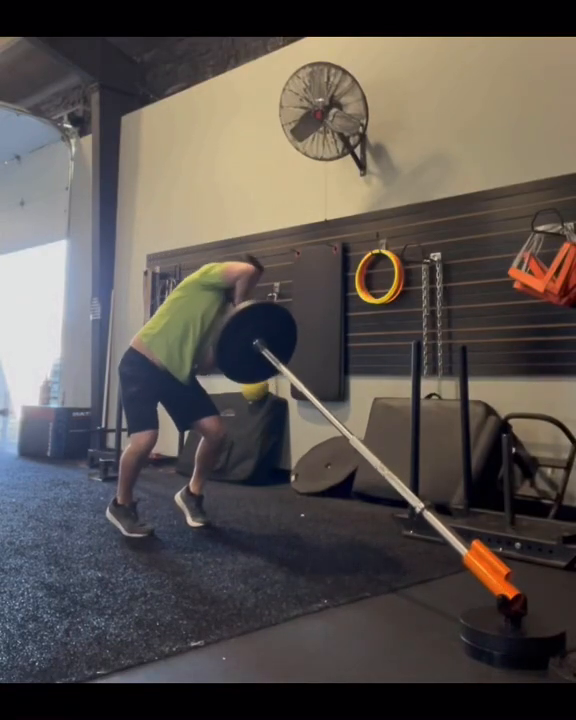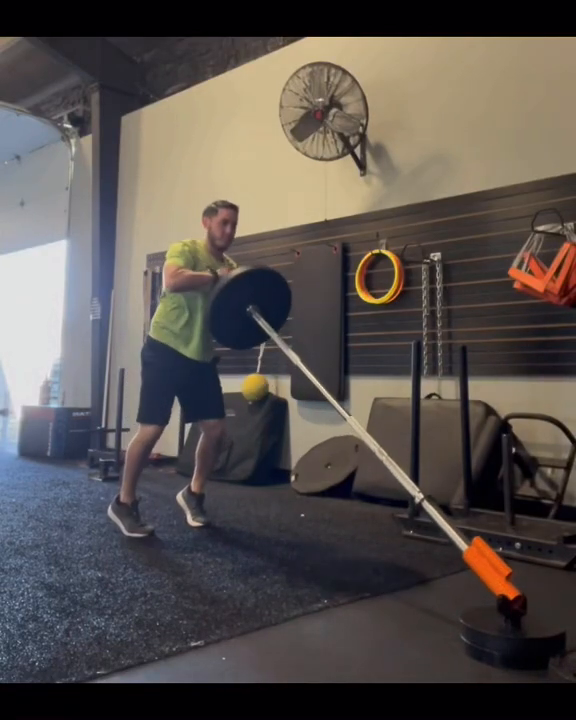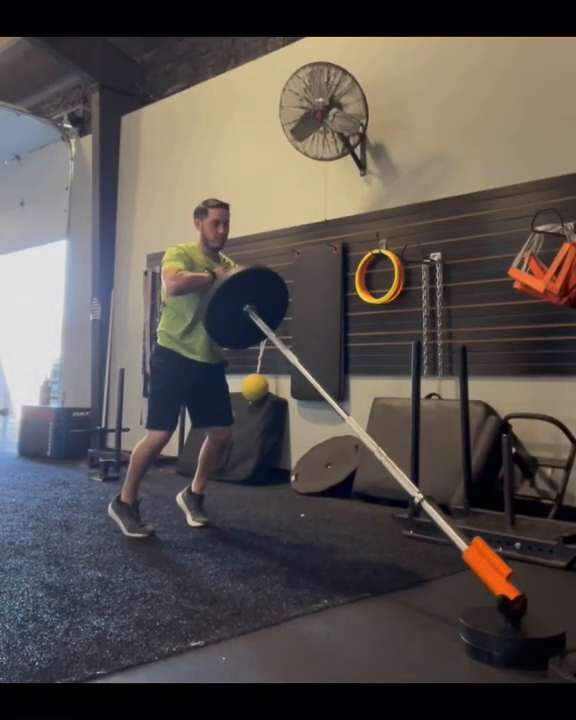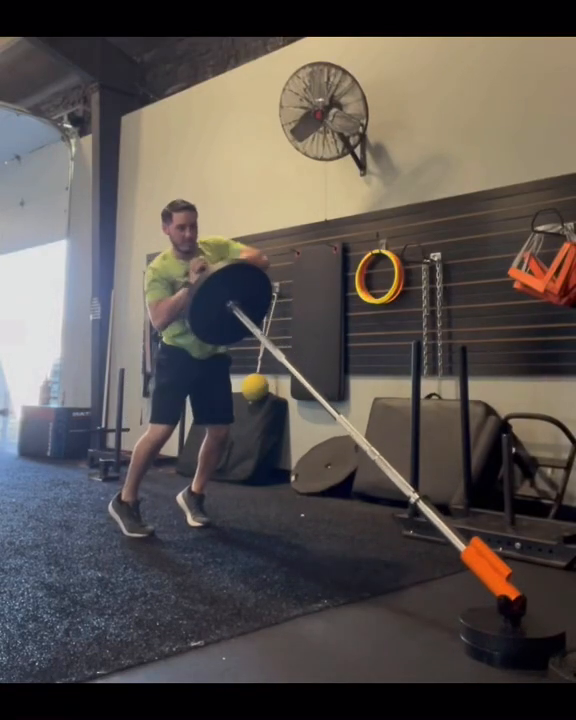
dt=0.4s
person 1, frame 1
left shoulder: (222, 312)
right shoulder: (209, 277)
left elbow: (205, 364)
right elbow: (244, 270)
right wrist: (240, 306)
left hip: (179, 373)
right hip: (143, 364)
left knee: (215, 431)
right knee: (145, 439)
left ankle: (191, 495)
right ankle: (120, 506)
person 1, frame 2
left shoulder: (230, 267)
right shoulder: (184, 249)
right elbow: (172, 283)
right wrist: (214, 276)
left hip: (201, 357)
right hip: (165, 350)
left knee: (215, 429)
right knee: (151, 429)
left ankle: (193, 494)
right ankle: (123, 503)
person 1, frame 3
left shoulder: (230, 266)
right shoulder: (180, 254)
right elbow: (174, 285)
right wrist: (214, 276)
left hip: (210, 360)
right hip: (174, 357)
left knee: (220, 433)
right knee: (159, 435)
left ankle: (193, 495)
right ankle: (124, 503)
person 1, frame 4
left shoulder: (217, 248)
right shoulder: (158, 268)
left elbow: (261, 261)
right elbow: (158, 320)
right wrist: (191, 284)
left hip: (214, 355)
right hip: (178, 354)
left knee: (219, 430)
right knee: (161, 429)
left ankle: (193, 495)
right ankle: (125, 501)
